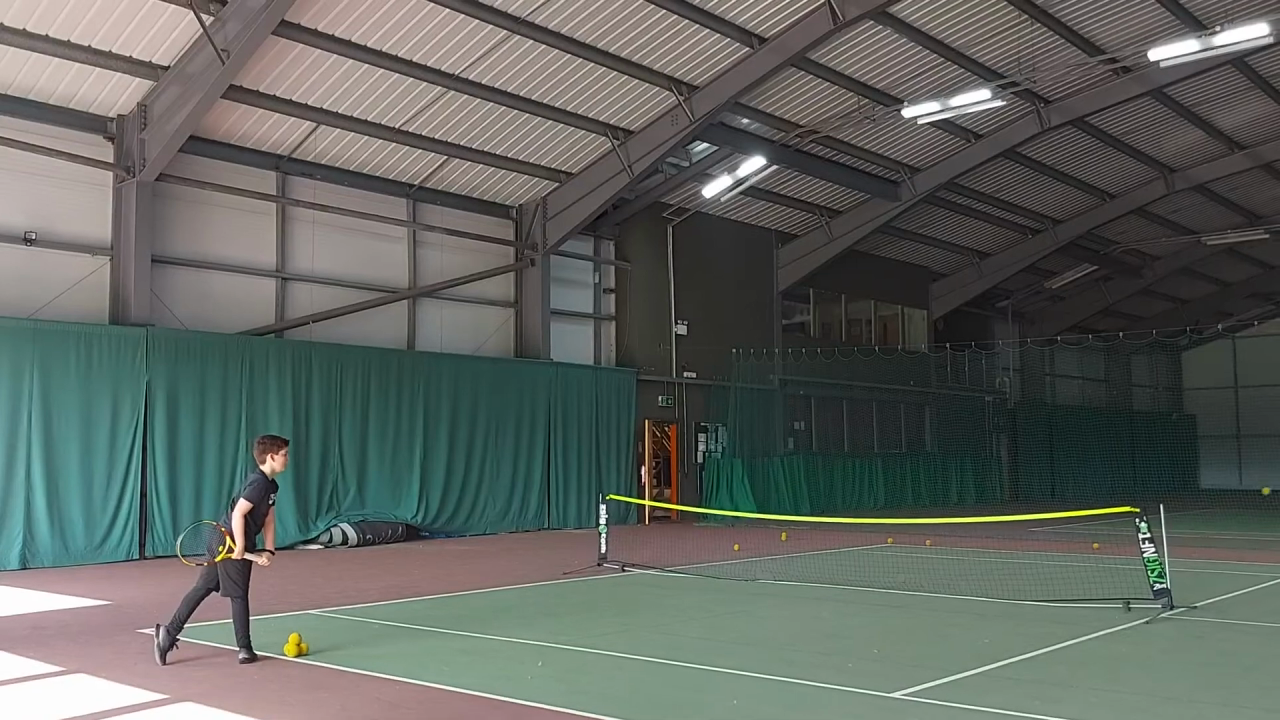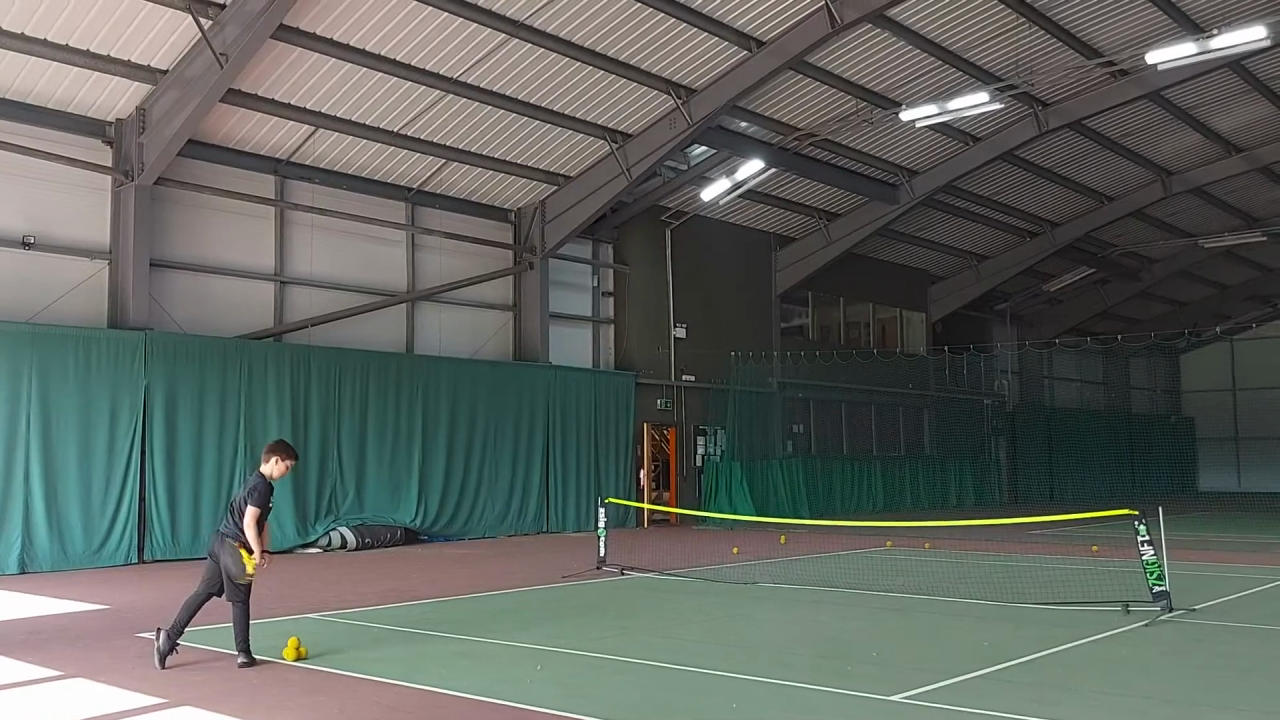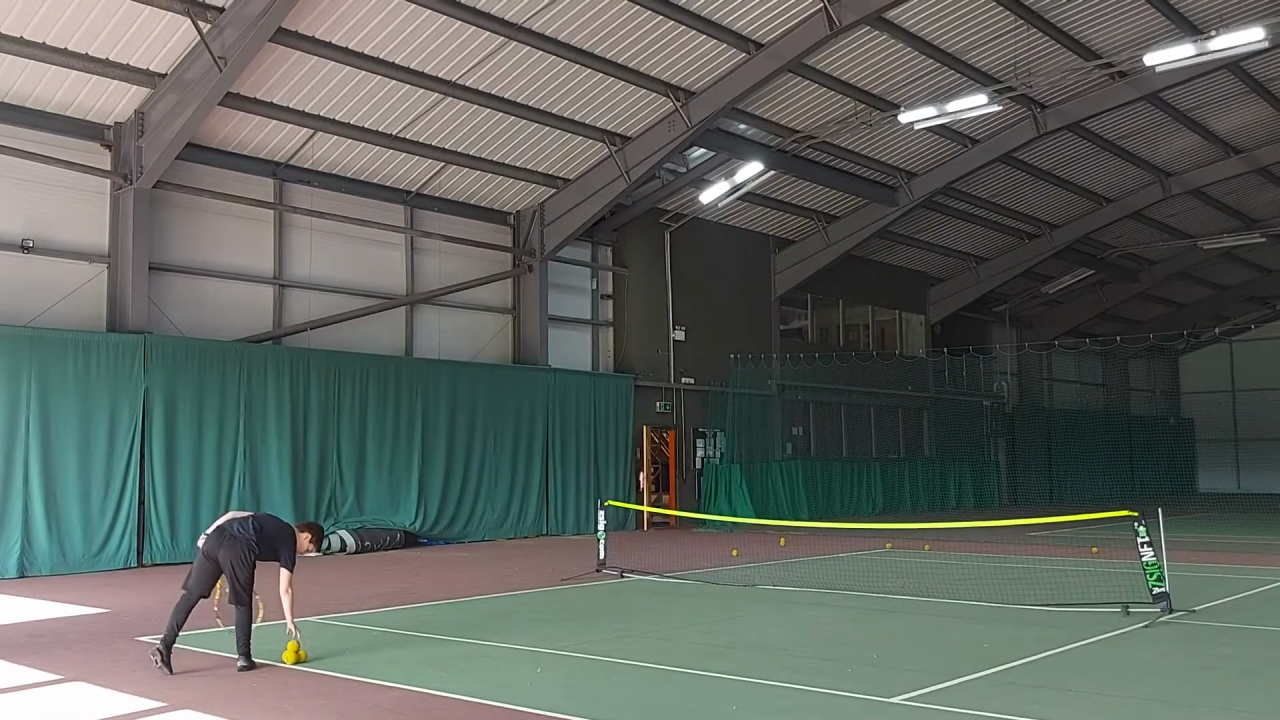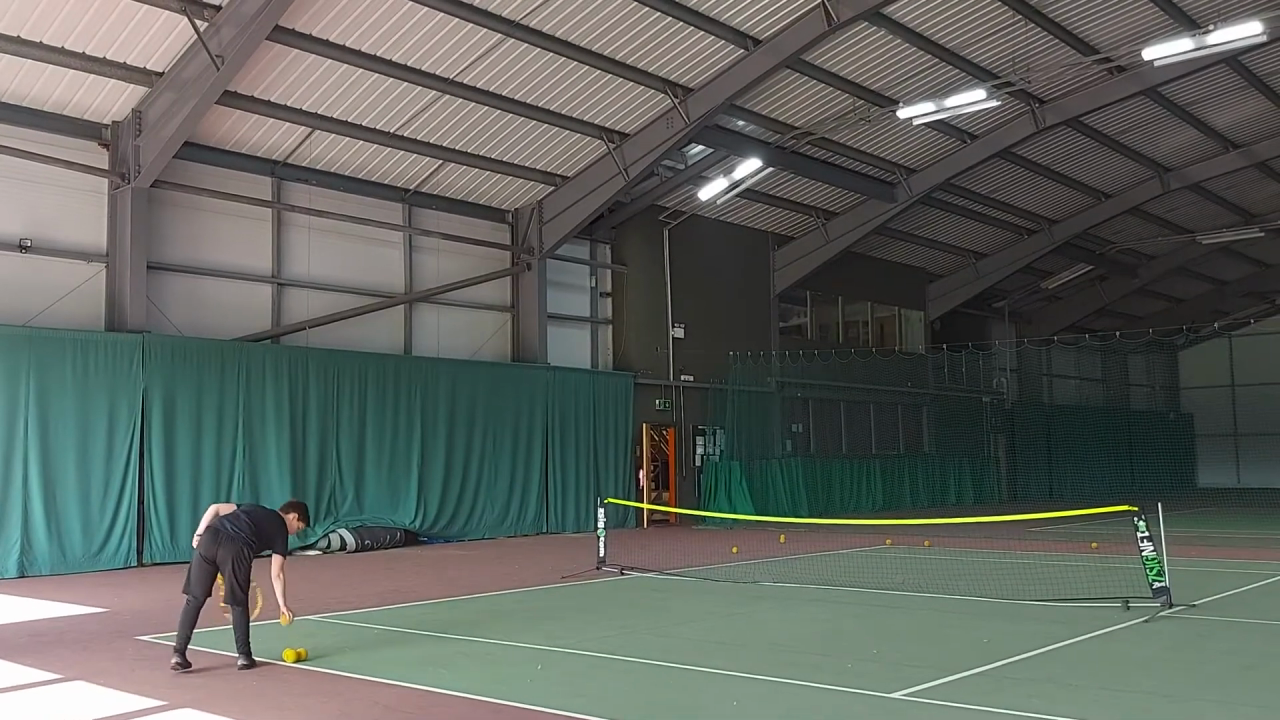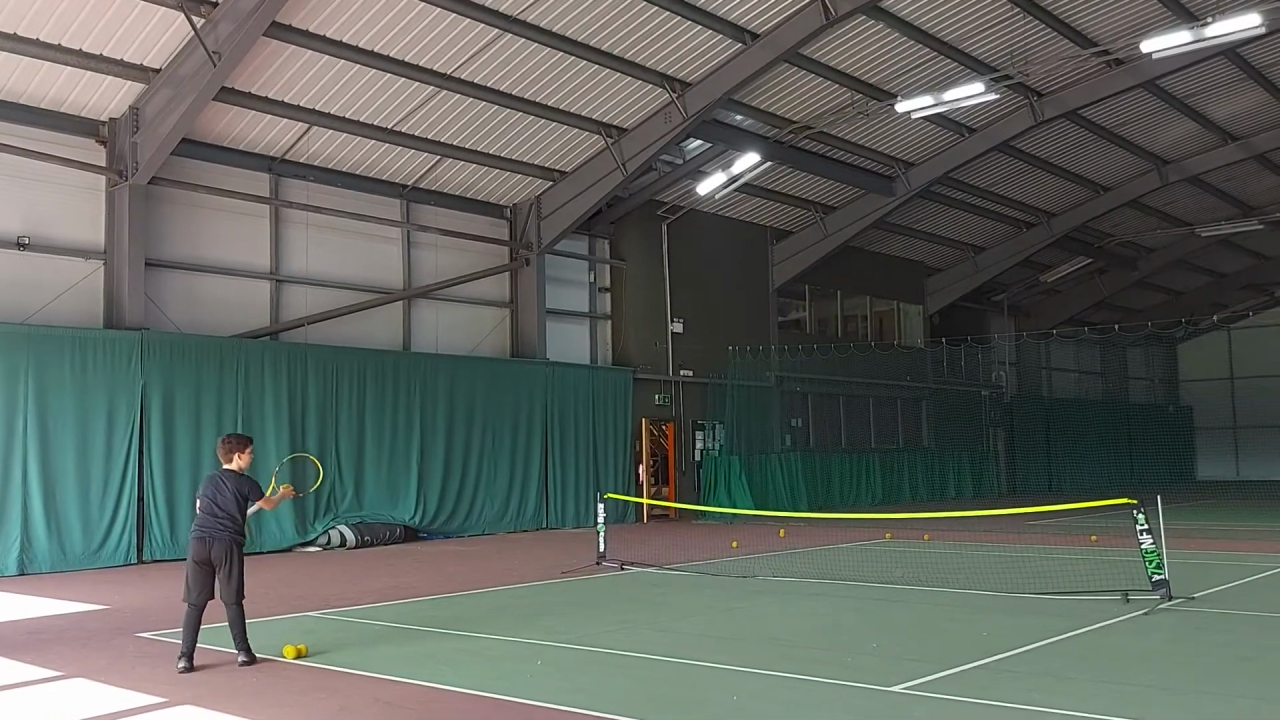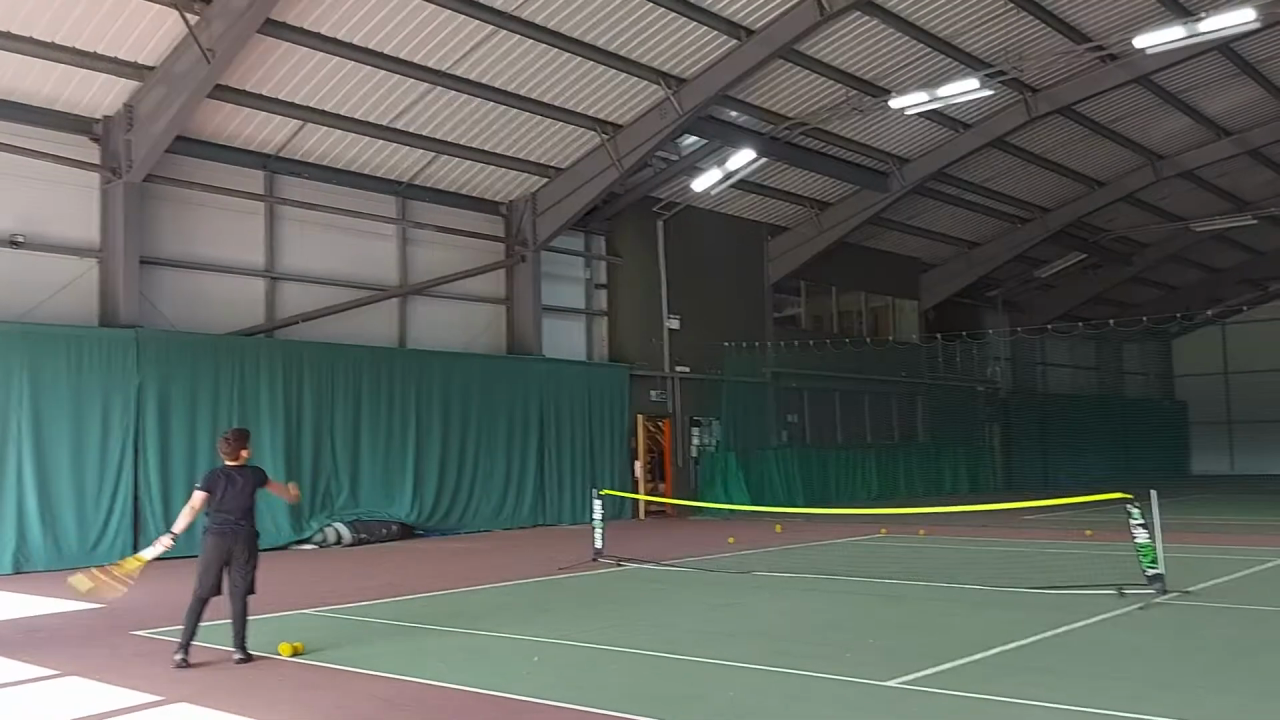
dt=0.7s
person 1, frame 1
left shoulder: (270, 485)
right shoulder: (258, 483)
left elbow: (268, 520)
right elbow: (238, 513)
left wrist: (269, 550)
right wrist: (241, 546)
right hip: (231, 542)
left knee: (201, 589)
right knee: (239, 596)
left ankle: (169, 633)
right ankle: (245, 649)
person 1, frame 2
left shoulder: (261, 484)
right shoulder: (261, 486)
left elbow: (261, 523)
right elbow: (249, 522)
left wrist: (264, 551)
right wrist: (257, 551)
left hip: (223, 542)
right hip: (235, 546)
left knee: (203, 593)
right knee: (240, 600)
left ankle: (169, 637)
right ankle: (243, 654)
person 1, frame 3
left shoulder: (270, 521)
right shoulder: (288, 545)
left elbow: (232, 515)
right elbow: (285, 590)
right wrist: (290, 623)
left hip: (216, 538)
right hip: (239, 550)
left knee: (191, 594)
right knee: (243, 604)
left ankle: (165, 645)
right ankle: (244, 657)
person 1, frame 4
left shoulder: (254, 508)
right shoulder: (280, 531)
left elbow: (215, 508)
right elbow: (276, 574)
left wrist: (200, 534)
right wrist: (283, 605)
left hip: (210, 539)
right hip: (236, 549)
left knee: (194, 599)
right knee: (239, 604)
left ankle: (178, 653)
right ankle: (244, 656)
person 1, frame 5
left shoulder: (208, 480)
right shoulder: (246, 483)
right elbow: (267, 504)
right wrist: (283, 495)
left hip: (199, 541)
right hip: (227, 544)
left knee: (195, 602)
right knee: (232, 601)
left ankle: (185, 657)
right ankle: (243, 652)
person 1, frame 6
left shoulder: (212, 477)
right shoulder: (254, 474)
left elbow: (193, 507)
right elbow: (272, 485)
left wrist: (172, 533)
right wrist: (289, 493)
left hip: (215, 539)
right hip: (244, 540)
left knee: (200, 596)
right knee: (239, 596)
left ankle: (182, 650)
right ankle: (240, 649)
